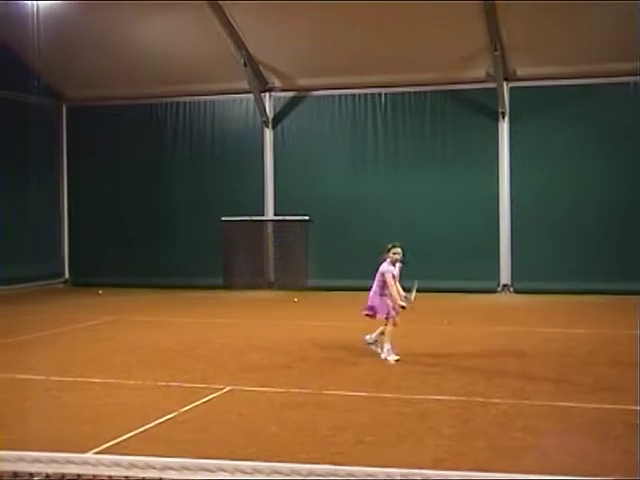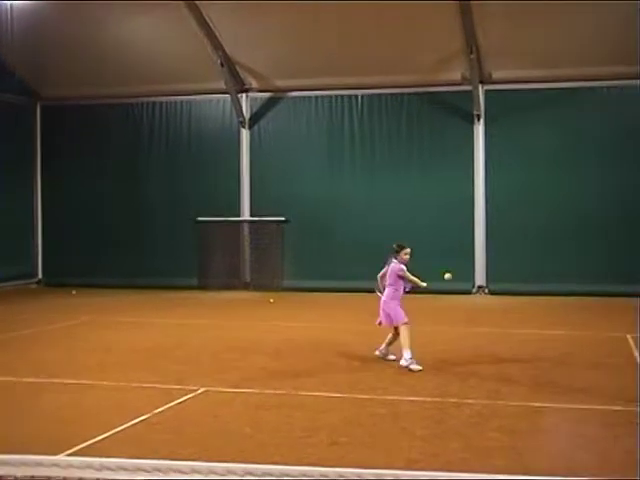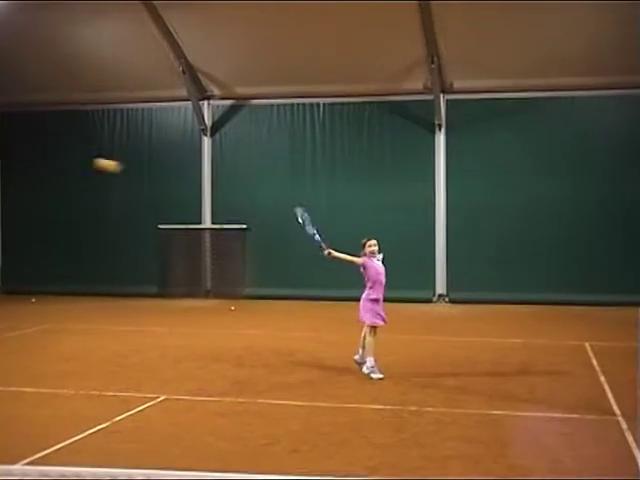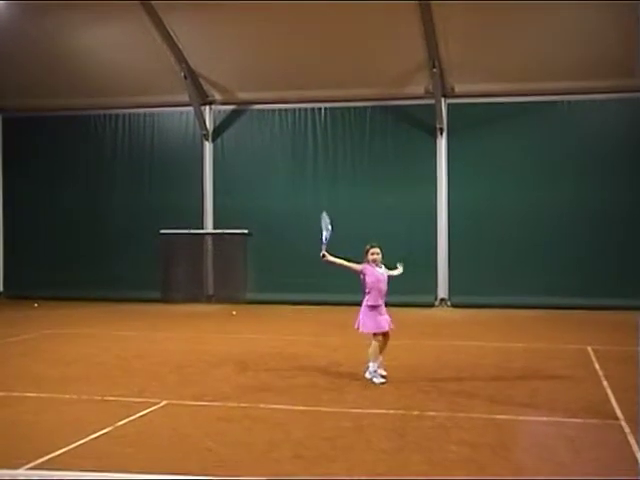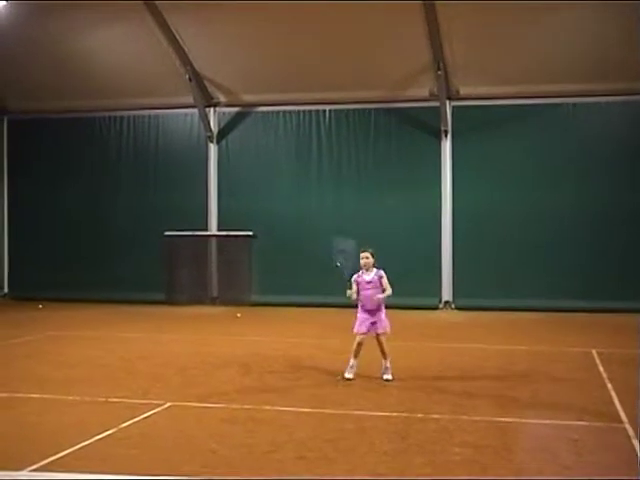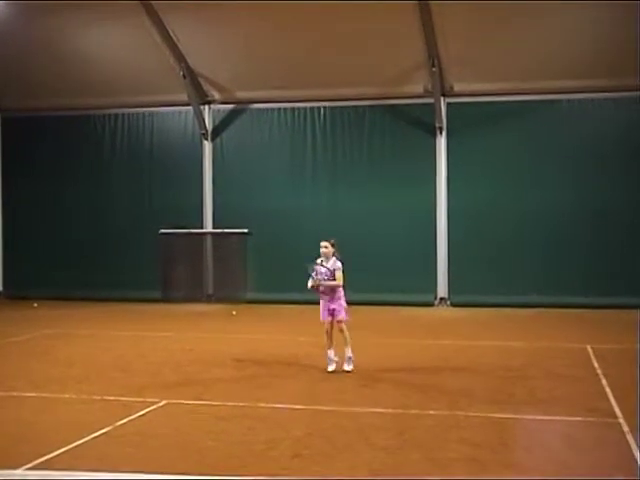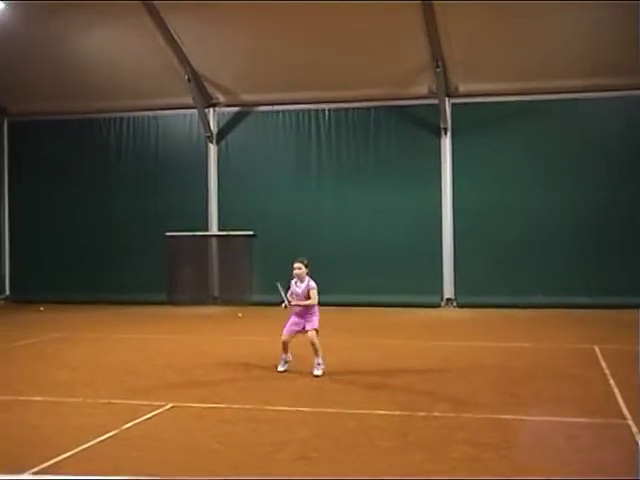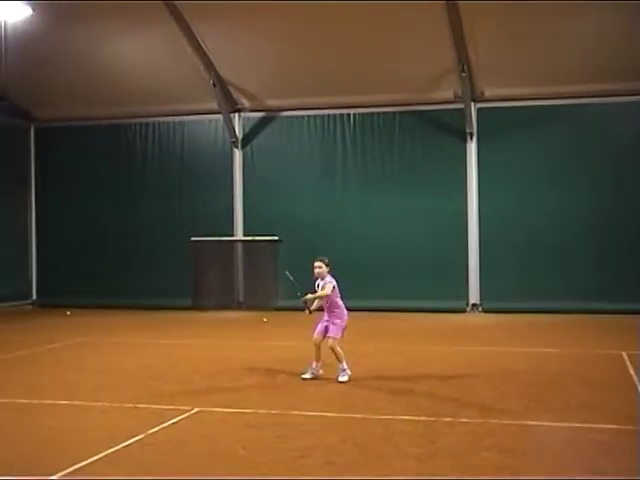
dt=0.4s
person 1, frame 1
left shoulder: (397, 265)
right shoulder: (386, 267)
left elbow: (396, 283)
right elbow: (391, 285)
left wrist: (401, 293)
right wrist: (398, 302)
left hip: (385, 297)
right hip: (378, 296)
left knee: (393, 322)
right knee: (392, 321)
left ankle: (372, 338)
right ankle: (387, 351)
person 1, frame 2
left shoulder: (391, 265)
right shoulder: (398, 267)
left elbow: (380, 277)
right elbow: (411, 279)
left wrist: (383, 289)
right wrist: (422, 284)
left hip: (389, 301)
right hip: (391, 302)
left knee: (398, 330)
right knee: (404, 328)
left ankle: (383, 351)
right ankle: (406, 359)
person 1, frame 3
left shoulder: (378, 262)
right shoulder: (365, 261)
right elbow: (349, 258)
right wrist: (332, 253)
left hip: (377, 300)
right hip: (370, 300)
left knee: (369, 330)
right knee: (371, 332)
left ankle: (361, 356)
right ankle: (370, 366)
person 1, frame 4
left shoulder: (383, 270)
right shoulder: (365, 268)
left elbow: (392, 273)
right elbow: (347, 264)
left wrist: (399, 270)
right wrist: (329, 257)
left hip: (380, 307)
right hip: (370, 308)
left knee: (386, 336)
right knee: (377, 338)
left ankle: (376, 364)
right ankle: (372, 371)
person 1, frame 5
left shoulder: (379, 274)
right shoulder: (356, 277)
left elbow: (389, 290)
right elbow: (355, 295)
left wrist: (383, 296)
right wrist: (351, 295)
left hip: (378, 312)
right hip: (364, 312)
left knee: (381, 340)
right knee: (360, 340)
left ankle: (386, 368)
right ankle: (352, 366)
person 1, frame 6
left shoulder: (337, 264)
right shoulder: (318, 263)
left elbow: (340, 283)
right elbow: (313, 278)
left wrist: (324, 283)
right wrist: (311, 283)
left hip: (337, 299)
right hip: (325, 299)
left knee: (341, 327)
right knee: (328, 329)
left ankle: (349, 357)
right ankle: (331, 357)
person 1, frame 7
left shoulder: (311, 284)
right shoulder: (293, 282)
left elbow: (314, 301)
right elbow: (290, 295)
left wrist: (298, 303)
right wrist: (286, 302)
left hip: (311, 315)
right hip: (297, 316)
left knee: (312, 338)
right knee: (284, 339)
left ankle: (318, 364)
right ankle: (286, 359)
person 1, frame 8
left shoulder: (329, 280)
right shoulder: (318, 283)
left elbow: (326, 293)
left wrist: (311, 296)
right wrist: (312, 308)
left hip: (338, 316)
right hip: (327, 316)
left knee: (332, 344)
right knee: (316, 340)
left ankle: (344, 370)
right ankle: (315, 369)
